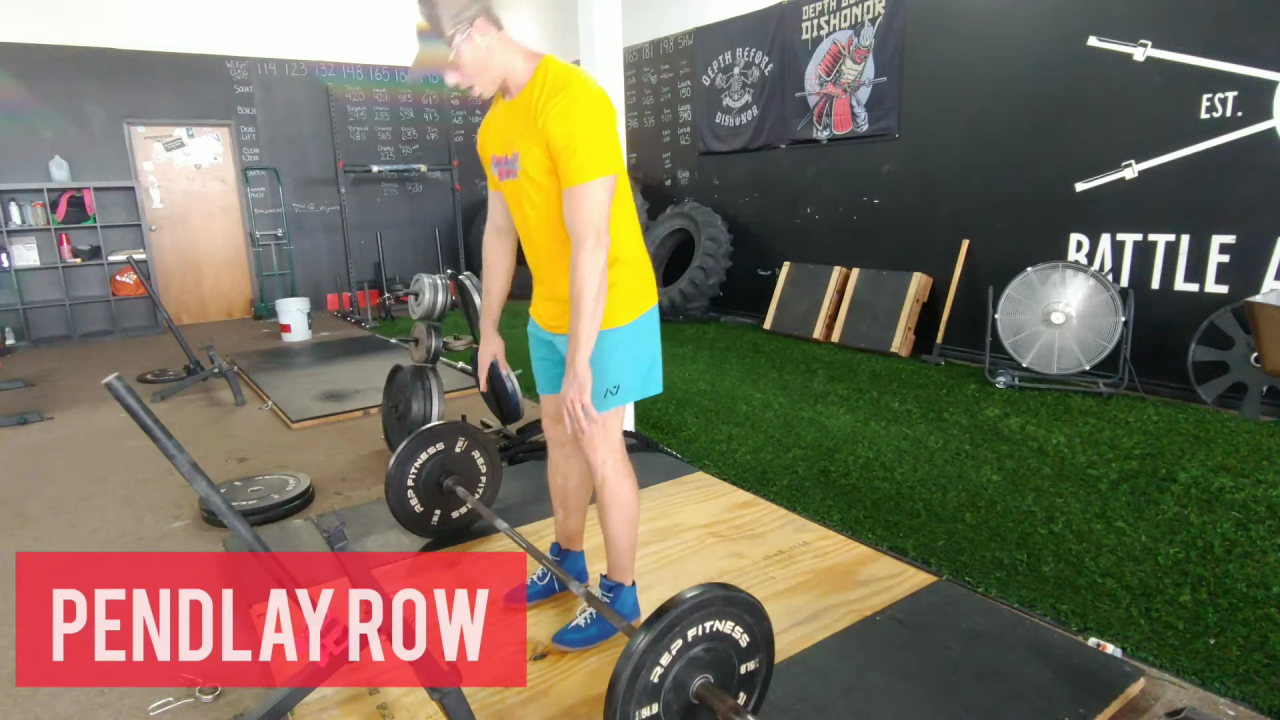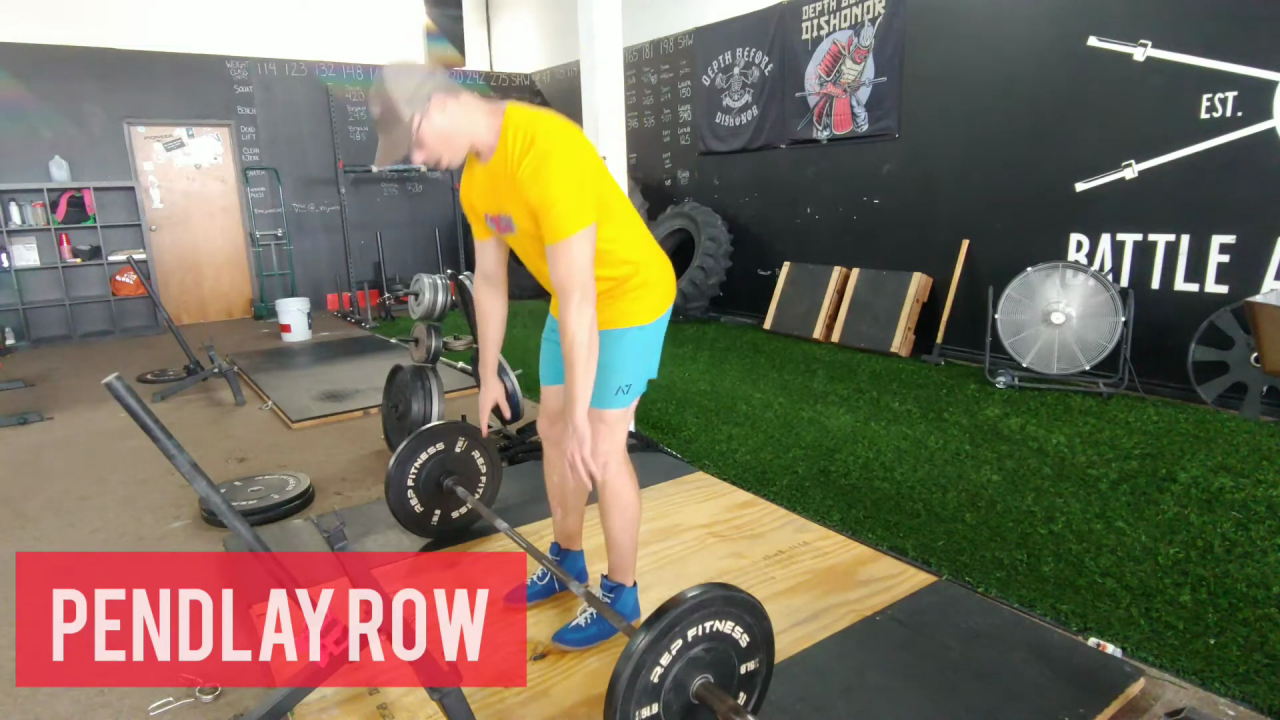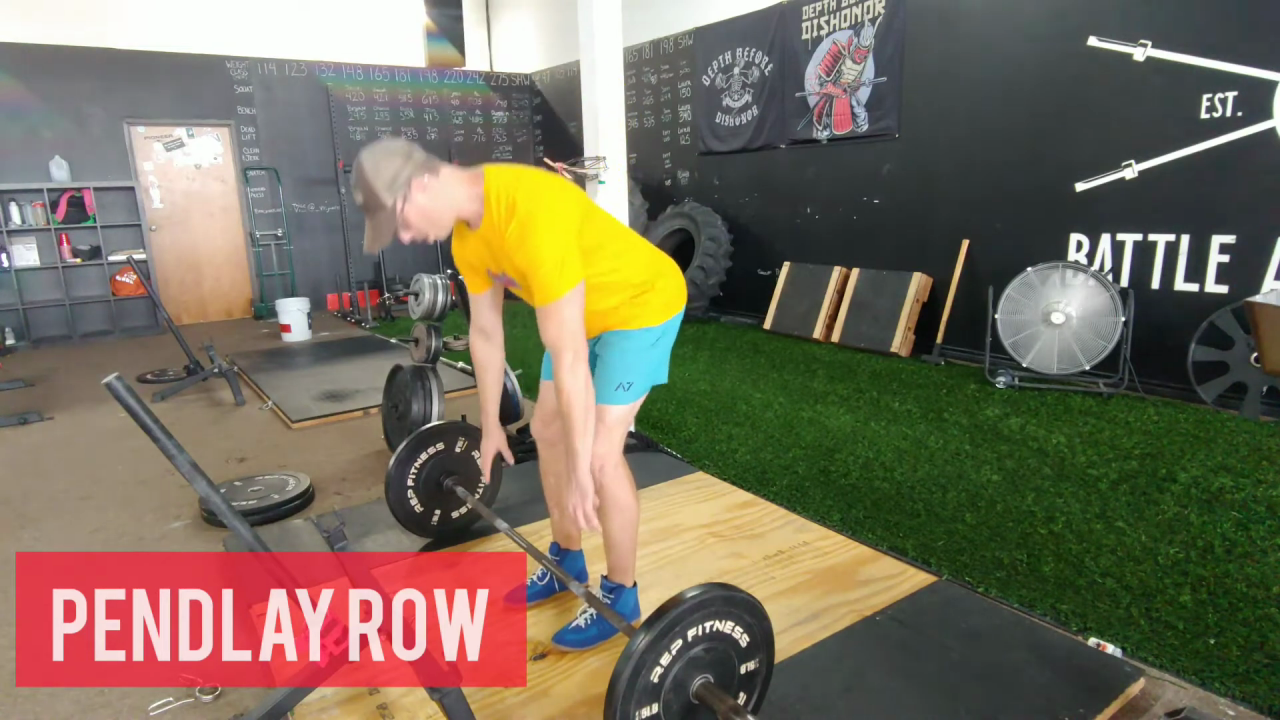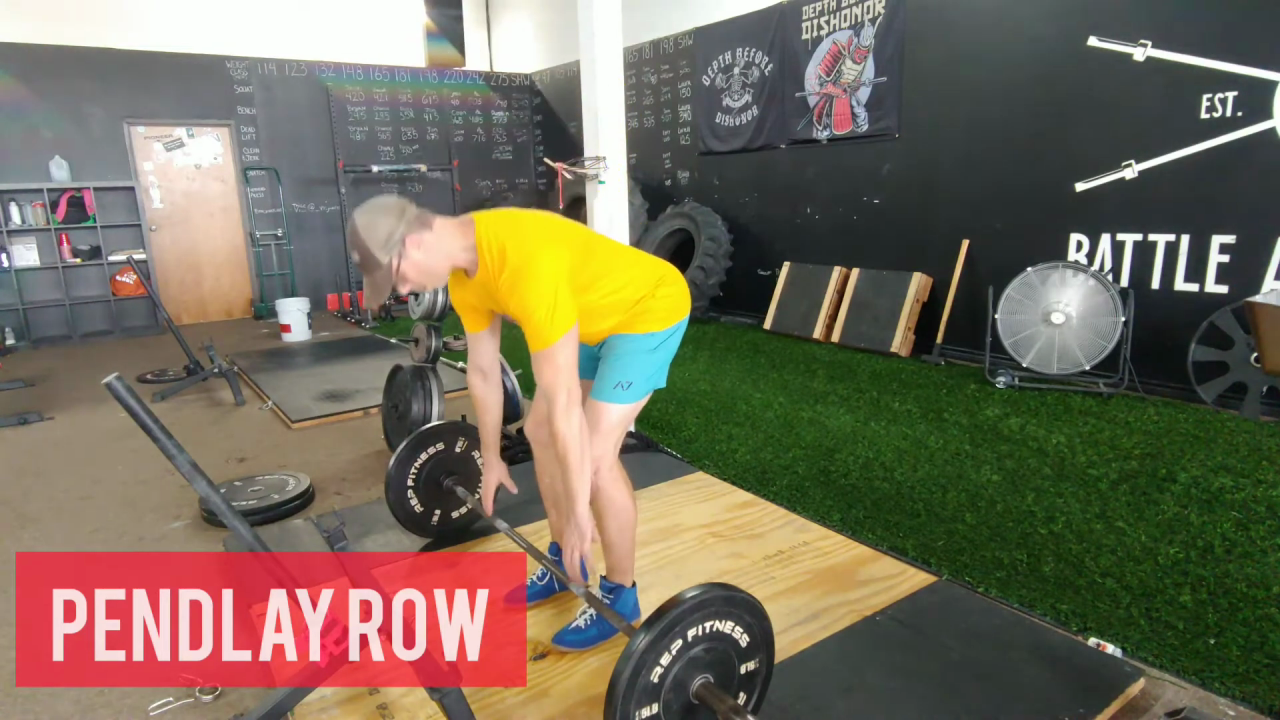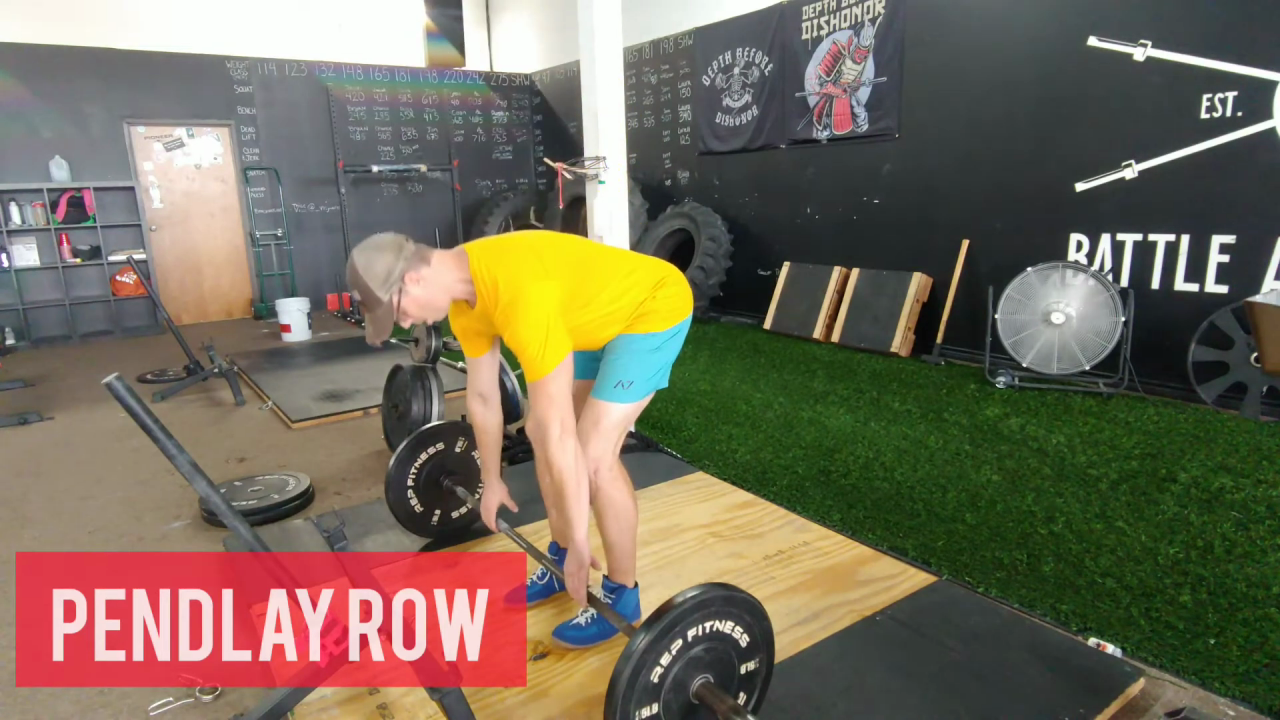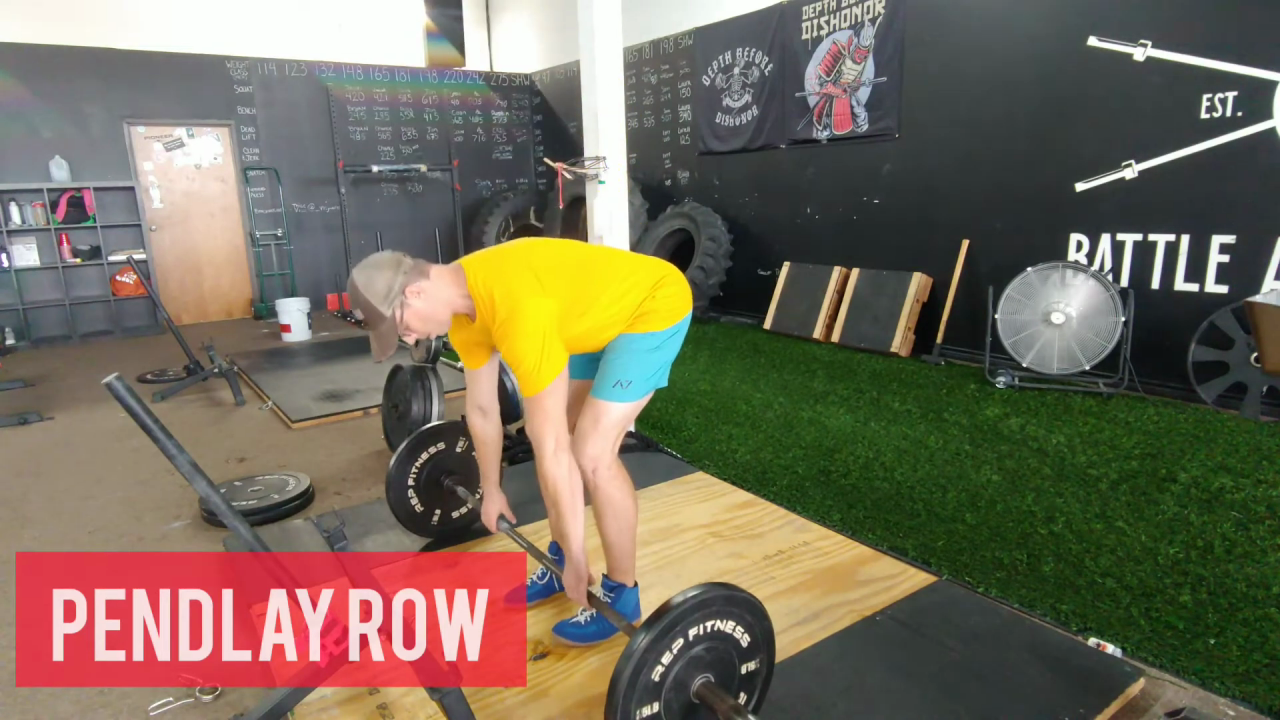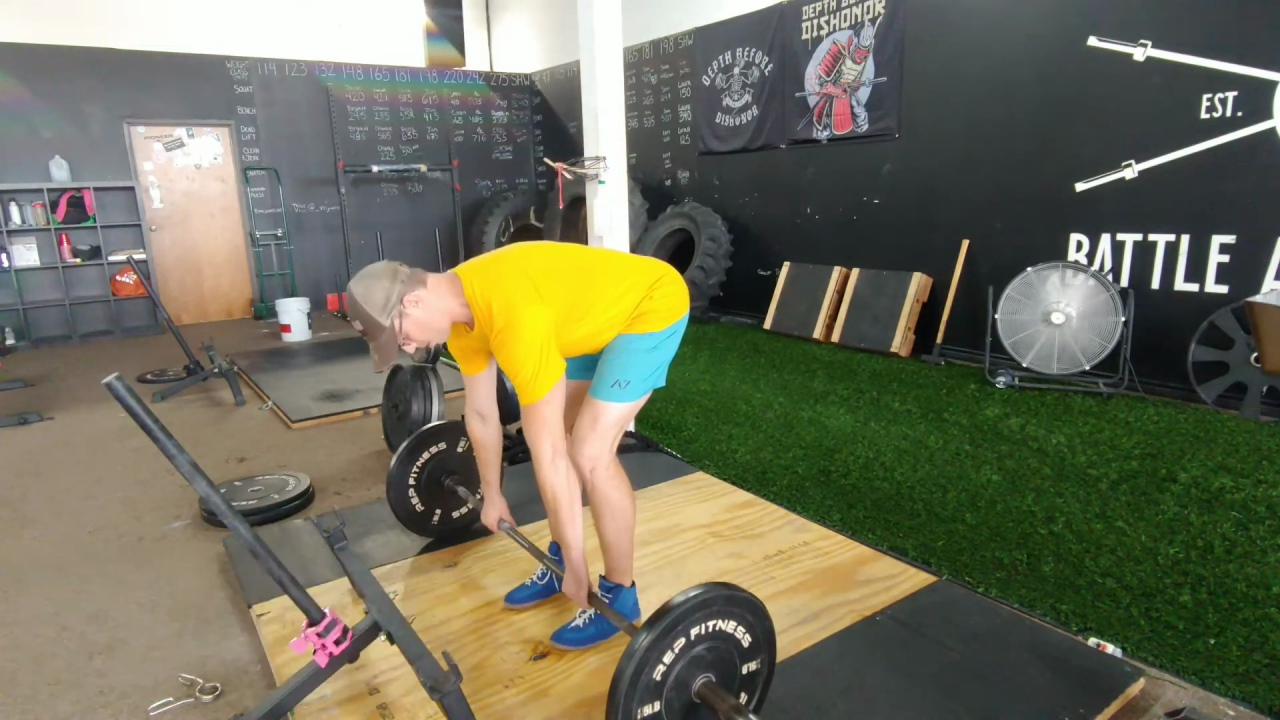
dt=0.2s
person 1, frame 1
left shoulder: (572, 102)
right shoulder: (495, 124)
left elbow: (591, 244)
right elbow: (499, 231)
left wrist: (580, 361)
right wrist: (489, 327)
left hip: (606, 310)
right hip: (550, 310)
left knee: (598, 444)
right knee: (559, 434)
left ankle: (620, 595)
right ankle: (567, 559)
person 1, frame 2
left shoulder: (548, 155)
right shoulder: (475, 177)
left elbow: (578, 296)
right elbow: (489, 279)
left wrist: (580, 418)
right wrist: (487, 375)
left hip: (628, 297)
right hip: (577, 306)
left knee: (600, 449)
right knee: (551, 430)
left ankle: (621, 595)
right ankle: (567, 560)
person 1, frame 3
left shoulder: (533, 220)
right shoulder: (465, 232)
left elbow: (568, 361)
right elbow: (485, 333)
left wrist: (579, 474)
right wrist: (490, 425)
left hip: (643, 302)
right hip: (589, 313)
left knee: (599, 451)
right knee: (546, 429)
left ankle: (620, 596)
right ankle: (566, 561)
person 1, frame 4
left shoulder: (526, 266)
right shoulder: (463, 274)
left elbow: (564, 404)
right elbow: (483, 371)
left wrist: (578, 515)
right wrist: (491, 458)
left hip: (650, 308)
right hip: (597, 314)
left knee: (594, 454)
right knee: (539, 431)
left ankle: (620, 596)
right ankle: (563, 563)
person 1, frame 5
left shoulder: (521, 297)
right shoulder: (462, 294)
left elbow: (561, 433)
right elbow: (482, 396)
left wrist: (578, 543)
right wrist: (491, 480)
left hip: (654, 308)
right hip: (601, 314)
left knee: (593, 454)
right knee: (537, 432)
left ankle: (621, 596)
right ankle: (559, 562)
person 1, frame 6
left shoulder: (518, 312)
right shoulder: (461, 302)
left elbow: (555, 450)
right elbow: (481, 408)
left wrist: (576, 559)
right wrist: (490, 491)
left hip: (654, 306)
right hip: (604, 311)
left knee: (593, 453)
right knee: (541, 430)
left ankle: (621, 595)
right ankle: (557, 561)
person 1, frame 7
left shoulder: (514, 319)
right shoulder: (459, 307)
left elbow: (551, 456)
right elbow: (480, 414)
left wrist: (576, 566)
right wrist: (491, 495)
left hip: (652, 305)
right hip: (602, 310)
left knee: (590, 453)
right knee: (543, 431)
left ankle: (619, 595)
right ankle: (557, 562)
